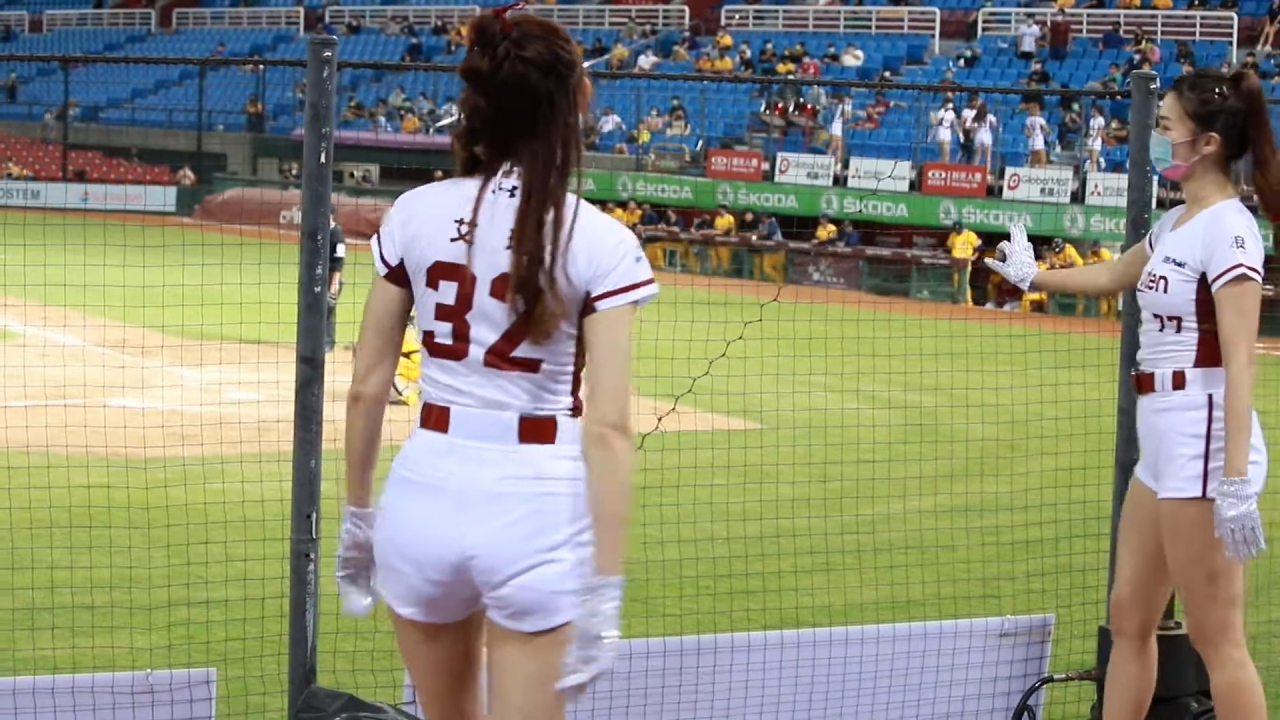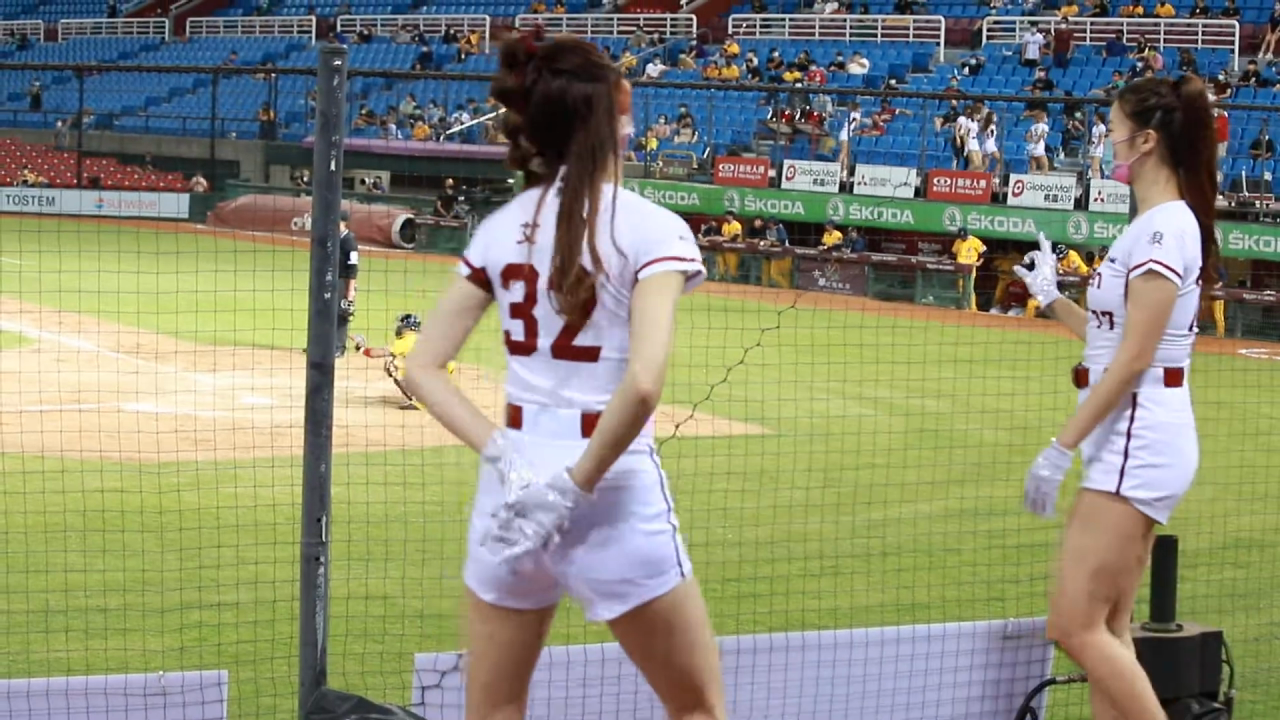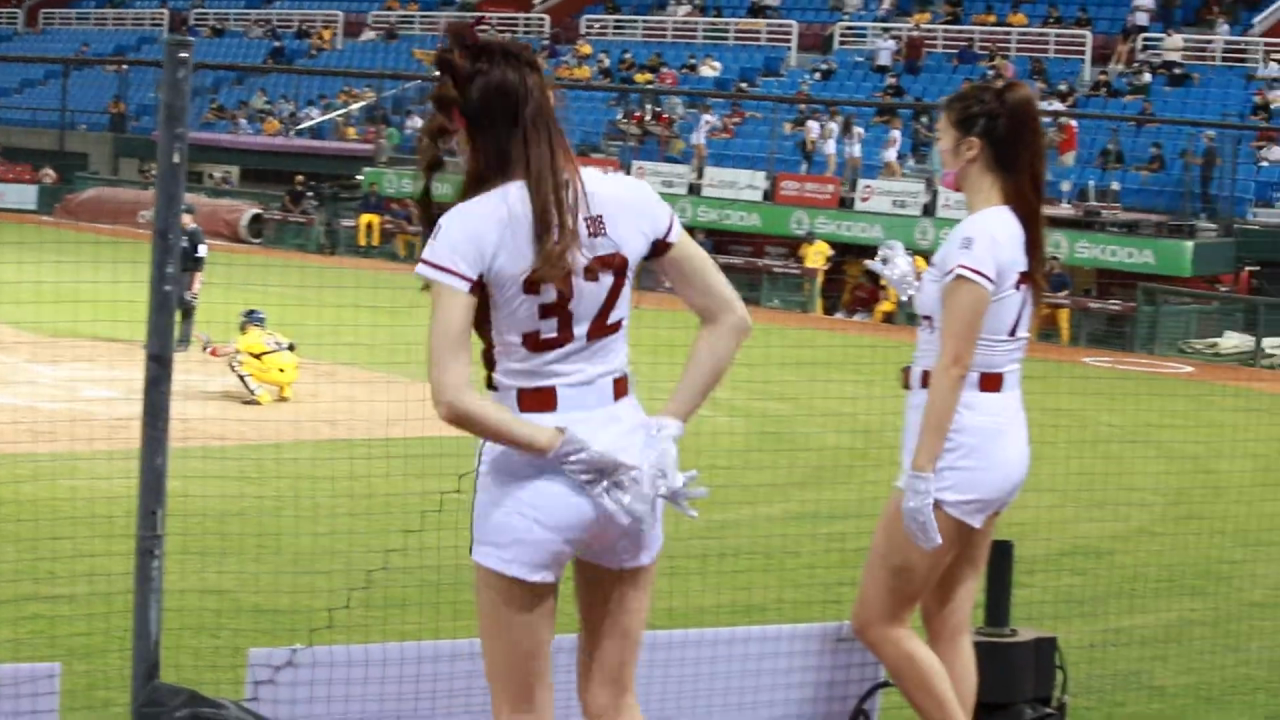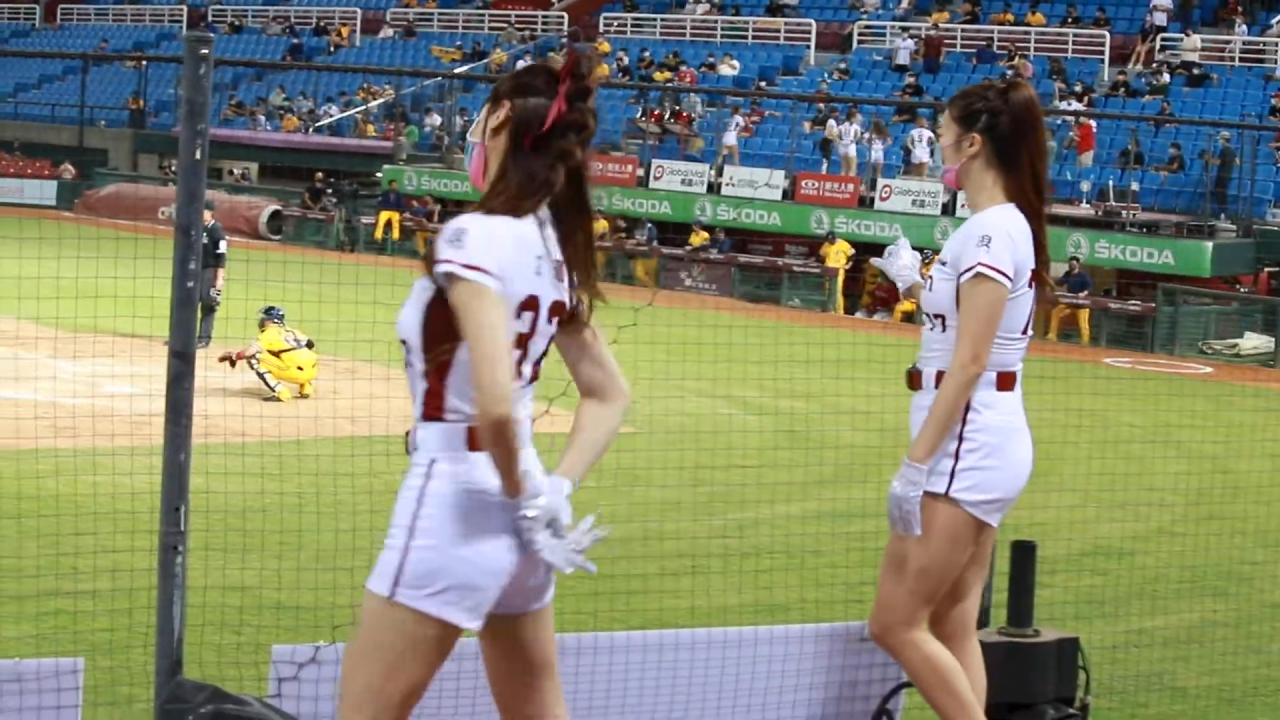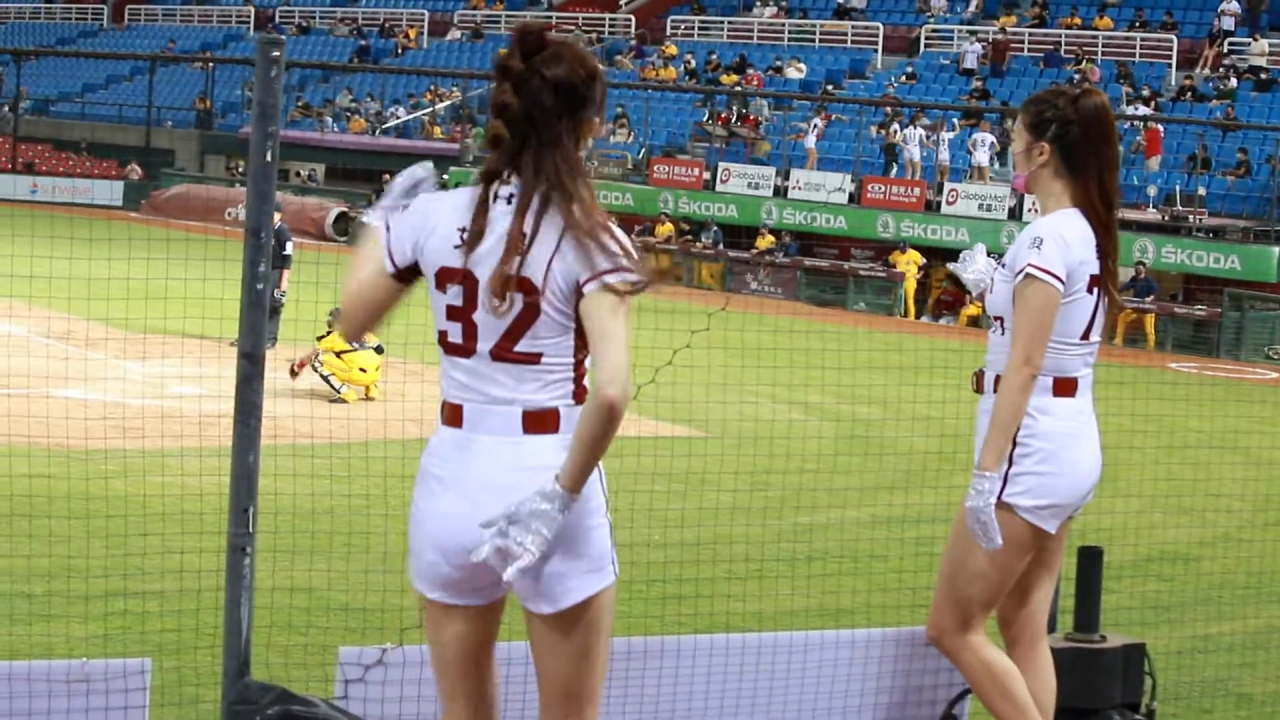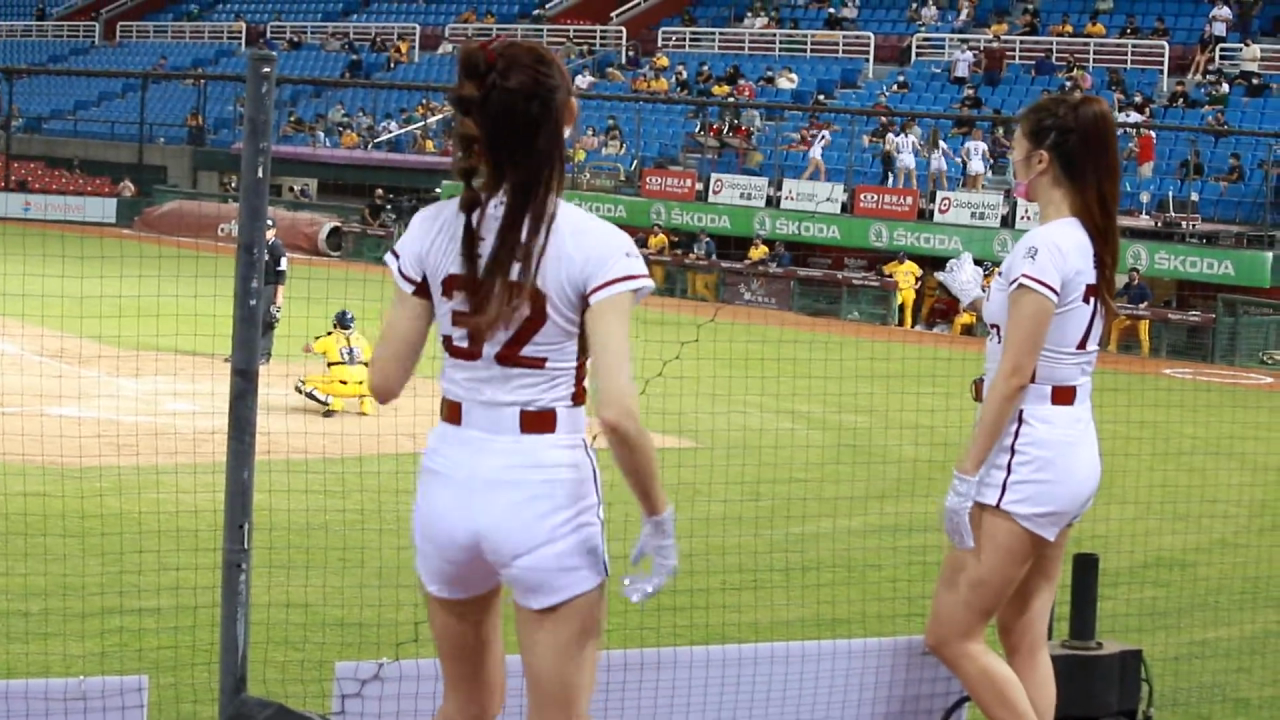
dt=0.5s
person 1, frame 1
left shoulder: (414, 213)
right shoulder: (603, 243)
left elbow: (366, 387)
right elbow: (609, 429)
left wrist: (356, 520)
right wrist: (604, 596)
left hip: (423, 497)
right hip: (535, 514)
person 1, frame 2
left shoulder: (502, 225)
right shoulder: (653, 228)
left elbow: (421, 369)
right elbow: (641, 385)
left wrist: (504, 460)
right wrist: (572, 490)
left hip: (516, 501)
right hip: (613, 500)
person 1, frame 3
left shoulder: (466, 228)
right shoulder: (631, 200)
left elbow: (452, 397)
right elbow: (730, 319)
left wrist: (567, 450)
right wrist: (662, 429)
left hip: (528, 481)
right hip: (629, 461)
person 1, frame 4
left shoulder: (471, 238)
right shoulder: (560, 253)
left elbow: (490, 402)
right elbow: (609, 394)
left wrist: (526, 504)
right wrist: (557, 490)
left hip: (458, 515)
right hip: (515, 522)
person 1, frame 5
left shoulder: (434, 215)
right shoulder: (594, 239)
left elbow: (353, 320)
right elbow: (612, 394)
left wrist: (380, 220)
right wrist: (556, 499)
left hip: (448, 486)
right hip: (541, 496)
person 1, frame 6
left shoulder: (429, 229)
right shoulder: (597, 245)
left elbow: (384, 384)
right elbow: (620, 414)
right wrist: (657, 520)
left hip: (450, 488)
right hip: (550, 496)
person 2, frame 1
left shoulder: (1228, 229)
right shoulder: (1179, 223)
left elbow: (1239, 363)
right elbow: (1111, 276)
left wrist: (1234, 482)
right wrist: (1034, 275)
left hip: (1204, 448)
right hip: (1165, 447)
left knee: (1215, 637)
right knee: (1130, 618)
person 2, frame 2
left shoulder: (1161, 229)
right shoulder: (1164, 223)
left elbow: (1131, 360)
left wrist: (1058, 448)
right wrist: (1050, 298)
left hip: (1138, 446)
right hip: (1138, 444)
left knee: (1073, 625)
right knee: (1104, 624)
person 2, frame 3
left shoulder: (978, 234)
right shoulder: (1012, 227)
left elbow: (954, 365)
left wrist: (918, 473)
right wrist: (914, 287)
left hip: (961, 447)
right hip: (993, 444)
left knee: (878, 619)
right knee: (947, 623)
person 2, frame 4
left shoulder: (990, 232)
right shoulder: (1004, 225)
left elbow: (968, 363)
left wrist: (913, 463)
right wrist: (914, 284)
left hip: (968, 447)
right hip: (982, 446)
left knee: (895, 623)
right knee: (952, 627)
person 2, frame 5
left shoulder: (1047, 236)
right shoulder: (1088, 232)
left elbow: (1024, 367)
left wrist: (985, 475)
right wrist: (989, 287)
left hip: (1032, 449)
right hip: (1067, 447)
left knee: (952, 627)
right knee: (1023, 630)
person 2, frame 6
left shoulder: (1044, 245)
right shoulder: (1089, 242)
left elbow: (1013, 375)
left wrist: (964, 476)
right wrist: (978, 298)
left hip: (1029, 457)
right hip: (1069, 452)
left knee: (951, 634)
right knee: (1023, 637)
